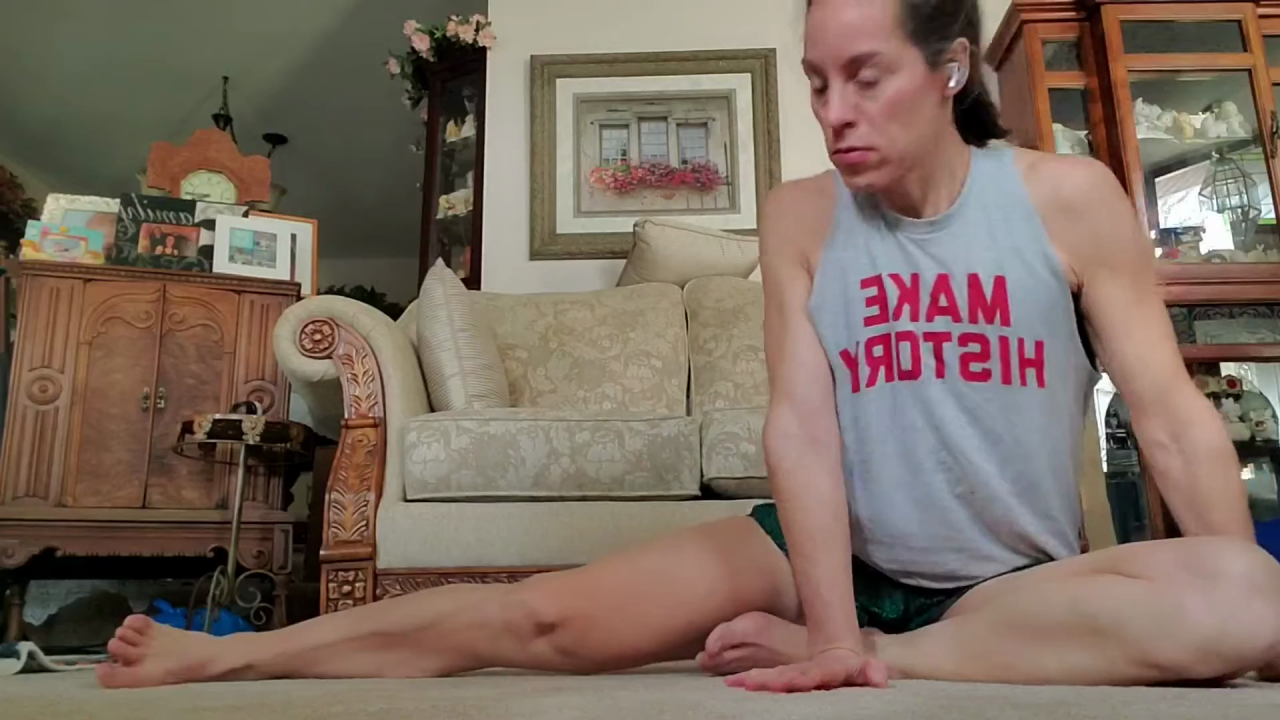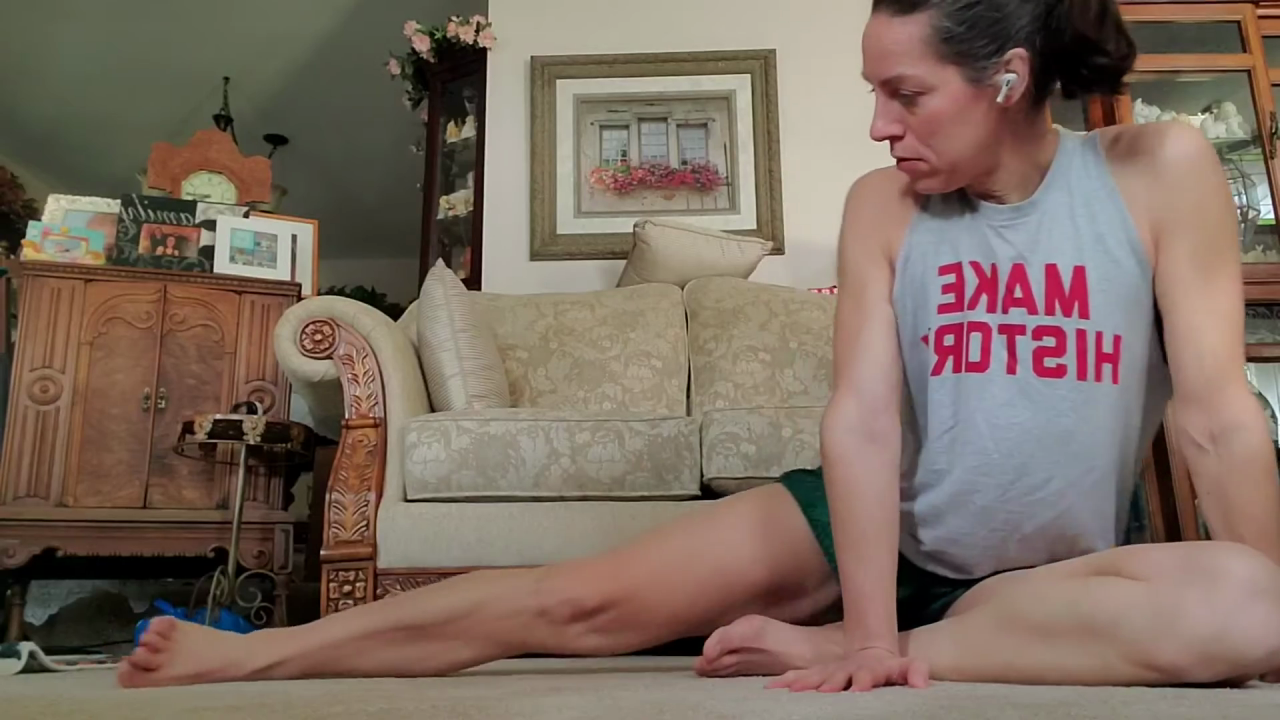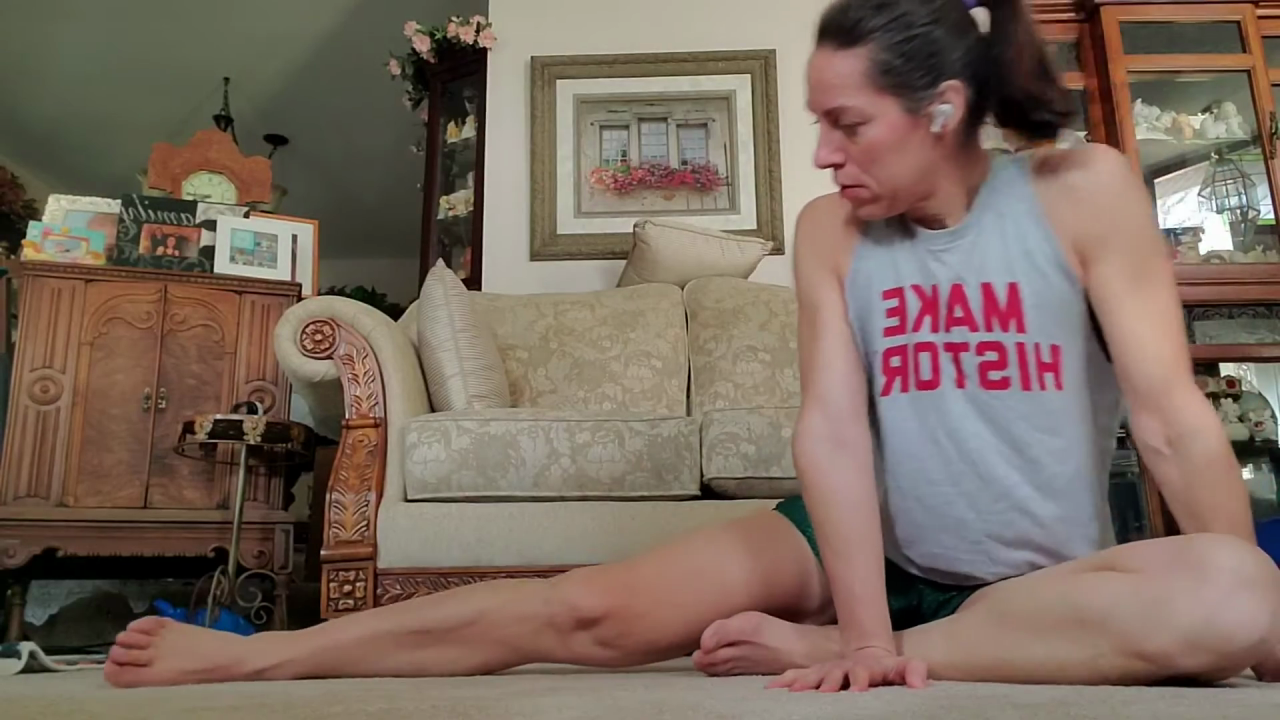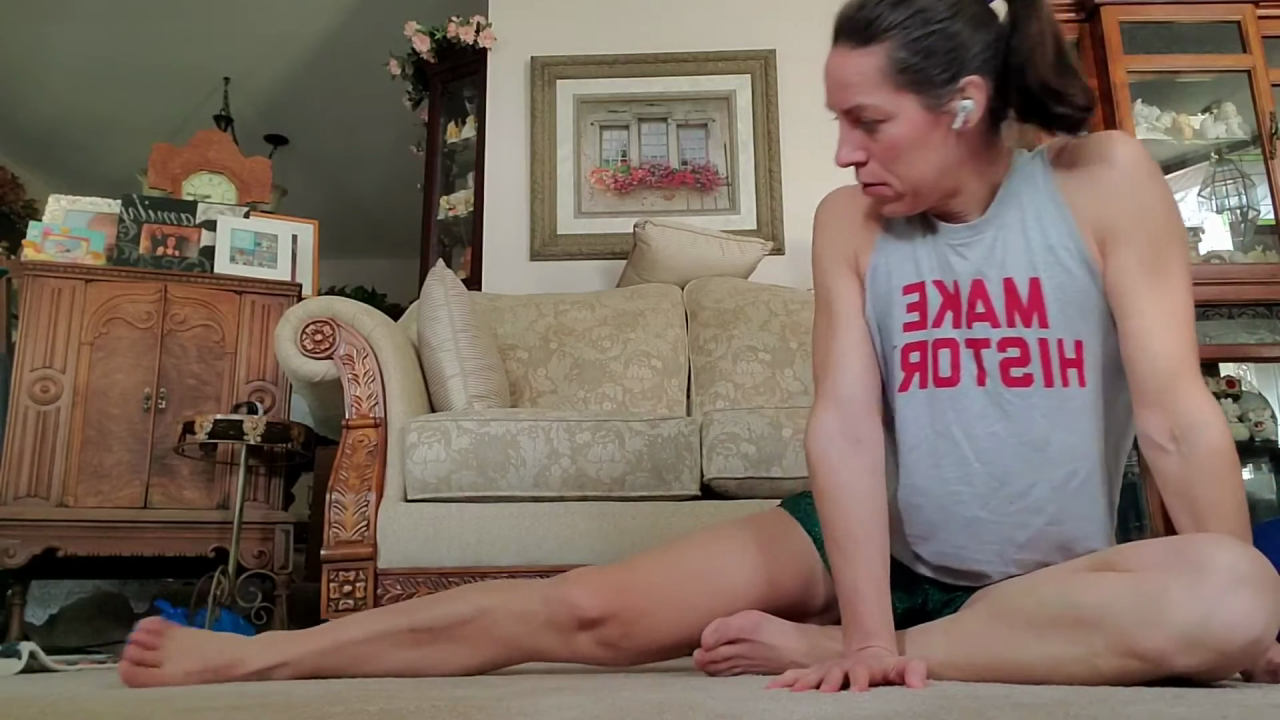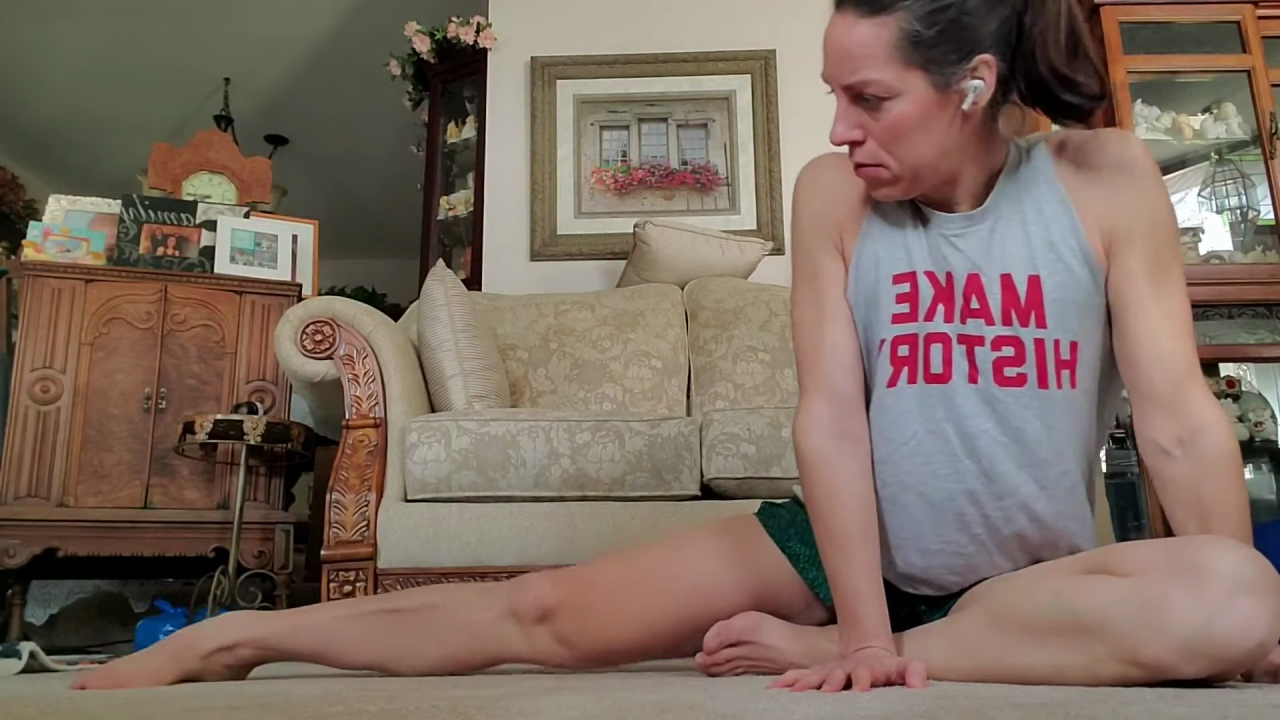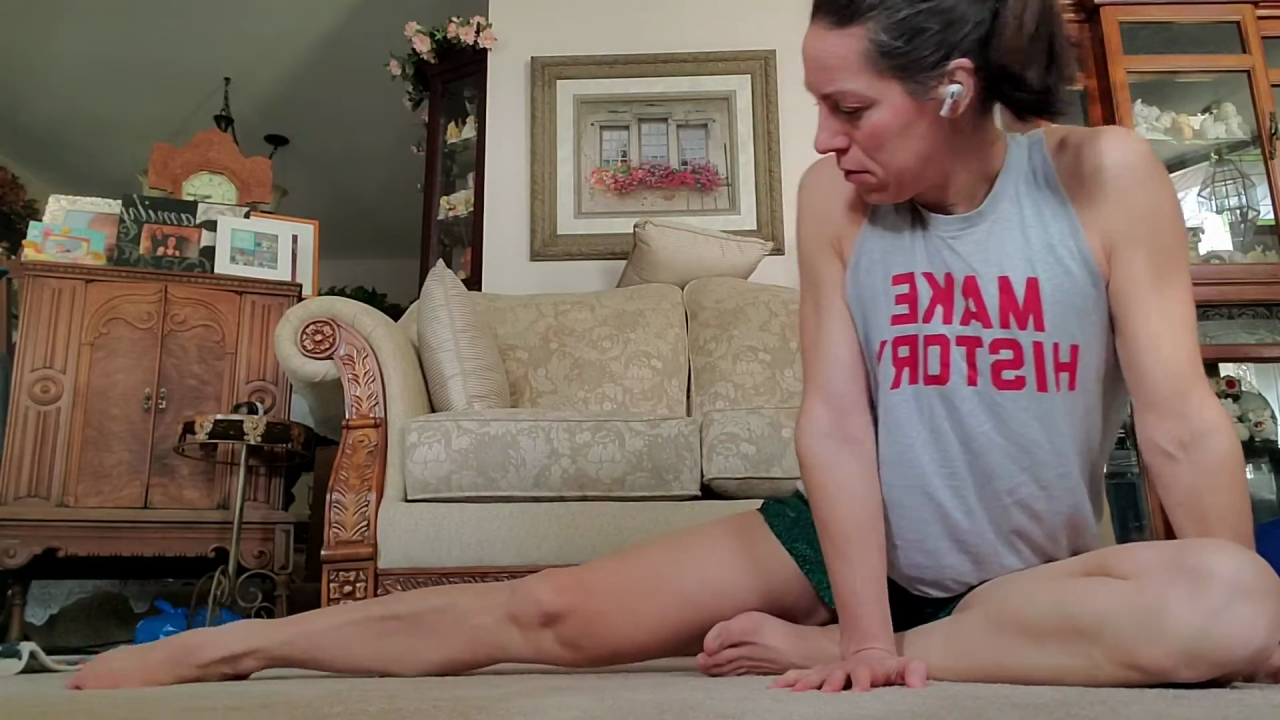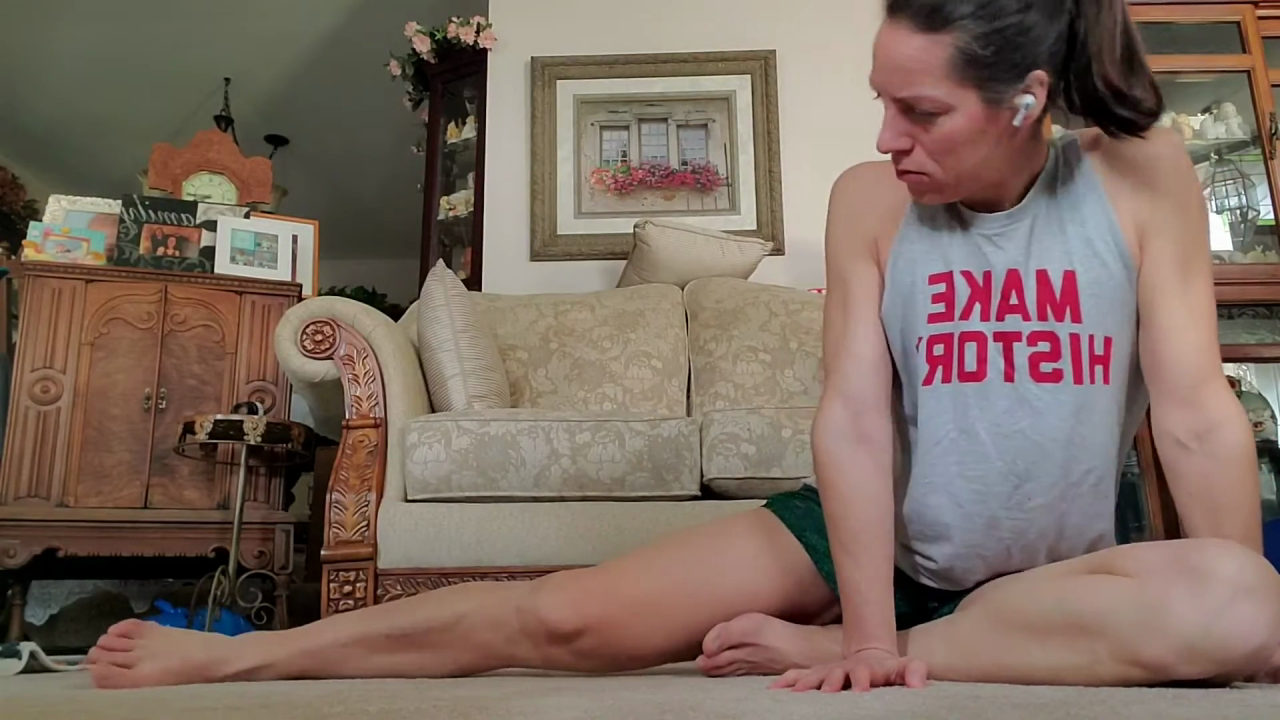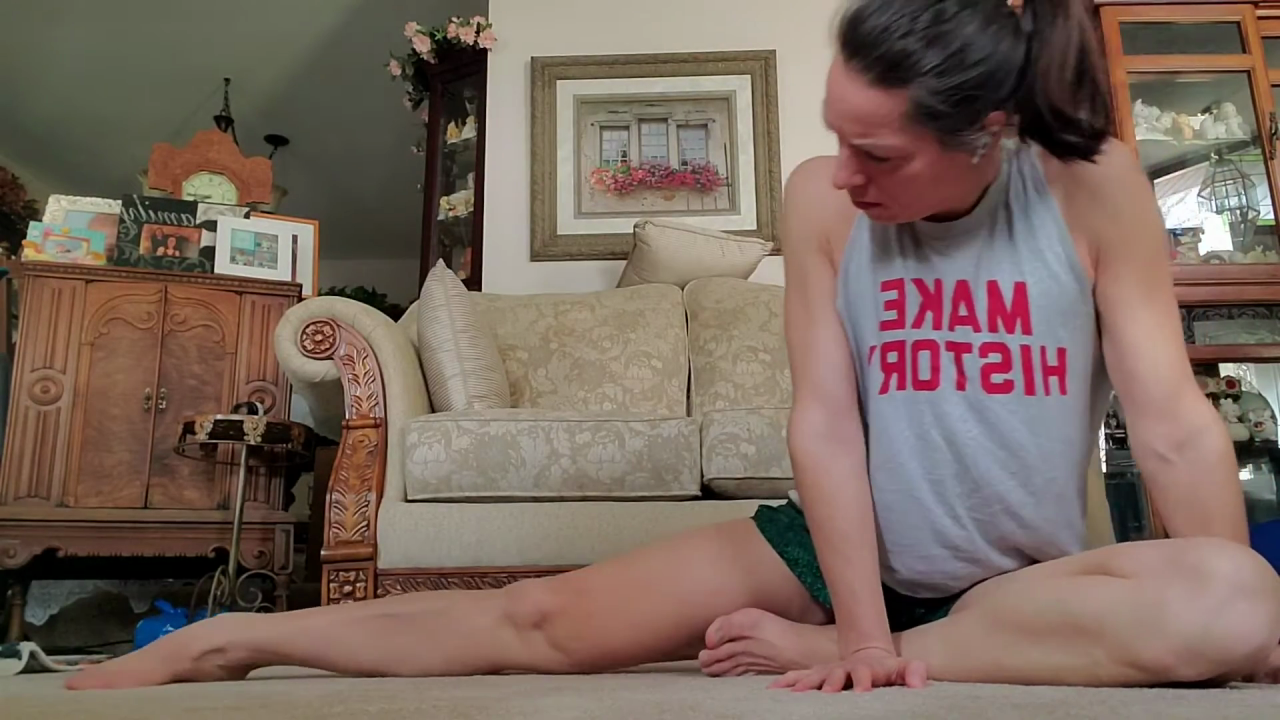
dt=0.5s
person 1, frame 1
left shoulder: (1070, 197)
right shoulder: (799, 214)
left elbow: (1173, 421)
right elbow: (800, 426)
right wrist: (837, 625)
left hip: (1011, 581)
right hip: (840, 546)
right knee: (548, 616)
left ankle: (811, 659)
right ankle: (220, 654)
person 1, frame 2
left shoulder: (1162, 172)
right shoulder: (882, 206)
right elbow: (861, 415)
right wrist: (870, 627)
left hip: (1035, 575)
right hip: (870, 523)
right knee: (587, 595)
left ankle: (812, 651)
right ankle: (247, 653)
person 1, frame 3
left shoulder: (1085, 190)
right shoulder: (830, 231)
left elbow: (1172, 418)
right elbow: (830, 432)
right wrist: (867, 631)
left hip: (1035, 587)
right hip: (866, 544)
right knee: (586, 611)
left ankle: (812, 652)
right ankle: (249, 656)
person 1, frame 4
left shoulder: (1105, 180)
right shoulder: (849, 223)
left elbow: (1177, 414)
right elbow: (843, 427)
right wrist: (870, 625)
left hip: (1041, 582)
right hip: (871, 543)
right knee: (589, 609)
left ankle: (814, 651)
right ankle: (258, 655)
person 1, frame 5
left shoulder: (1103, 179)
right shoulder: (832, 193)
left elbow: (1179, 420)
right elbow: (829, 417)
right wrist: (865, 628)
left hip: (1027, 579)
right hip: (846, 541)
right knee: (543, 610)
left ankle: (811, 655)
right ankle: (226, 640)
person 1, frame 6
left shoulder: (1105, 176)
right shoulder: (832, 198)
left elbow: (1181, 424)
right elbow: (834, 421)
right wrist: (868, 628)
left hip: (1032, 579)
right hip: (851, 538)
right knee: (550, 609)
left ankle: (812, 655)
right ankle: (226, 647)
person 1, frame 7
left shoulder: (1139, 181)
right shoulder: (868, 198)
right elbow: (853, 418)
right wrist: (870, 626)
left hip: (1040, 578)
right hip: (870, 533)
right knee: (565, 617)
left ankle: (815, 655)
right ankle: (237, 654)
person 1, frame 8
left shoulder: (1093, 190)
right shoulder: (820, 199)
left elbow: (1172, 423)
right elbow: (824, 422)
right wrist: (863, 626)
left hip: (1029, 580)
right hip: (846, 542)
right knee: (540, 617)
left ankle: (813, 656)
right ankle: (220, 642)
